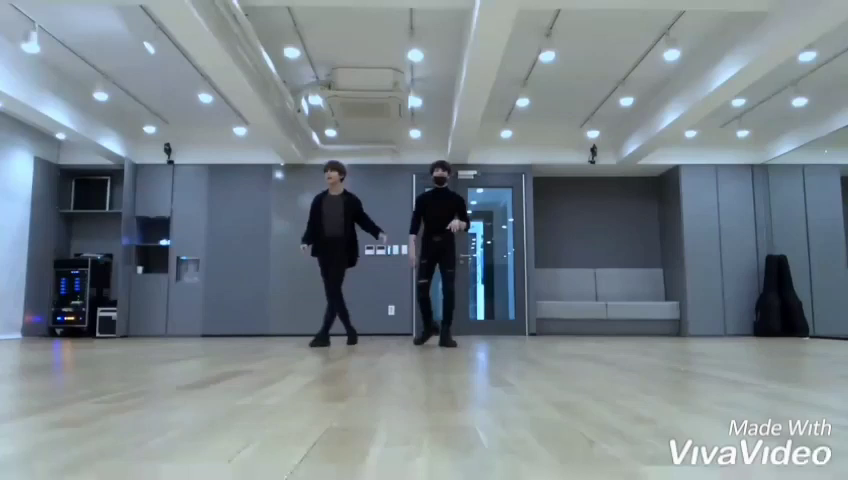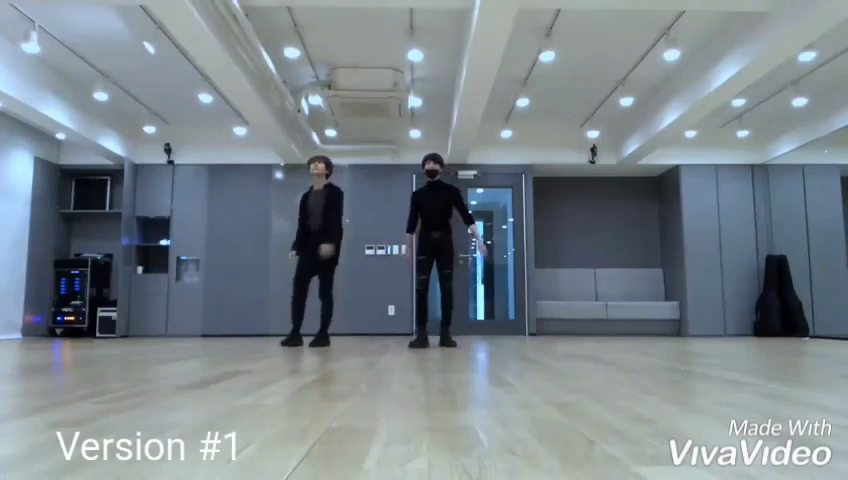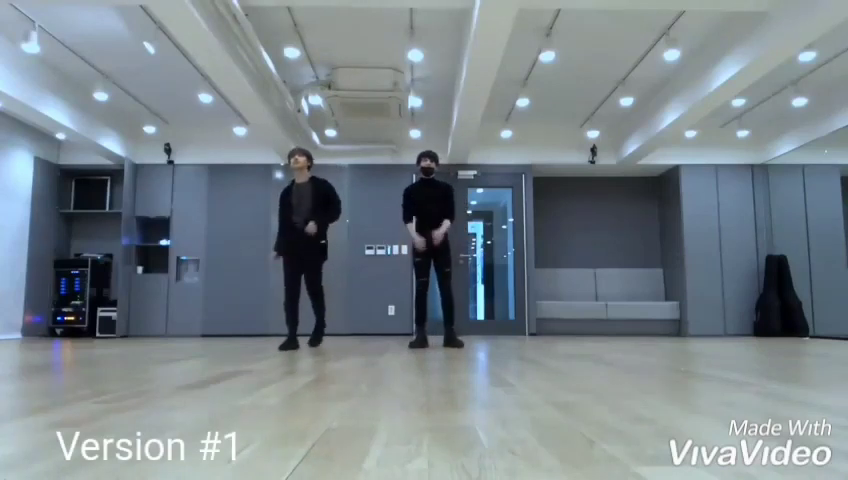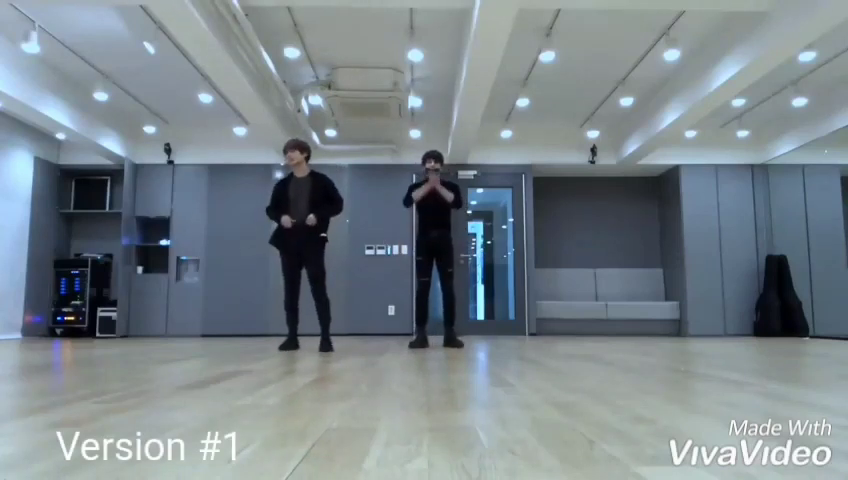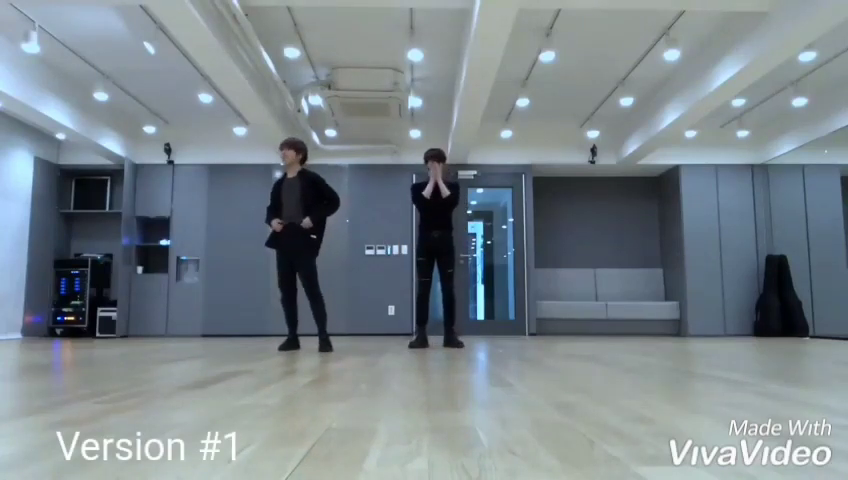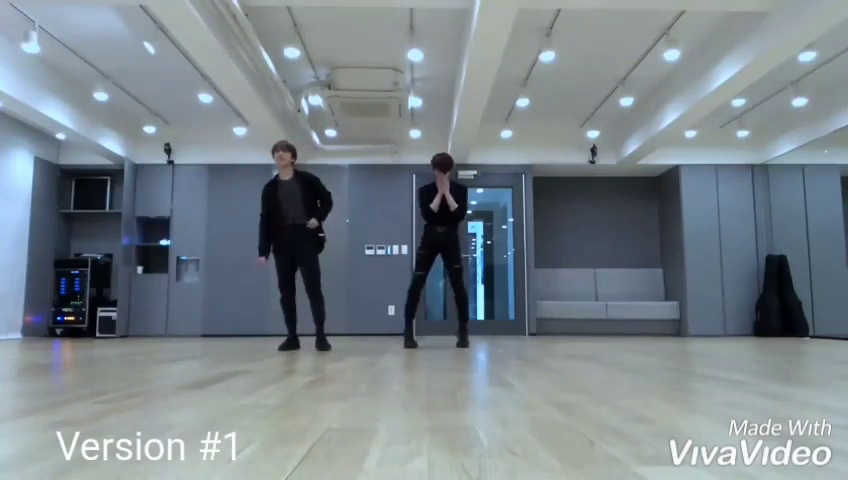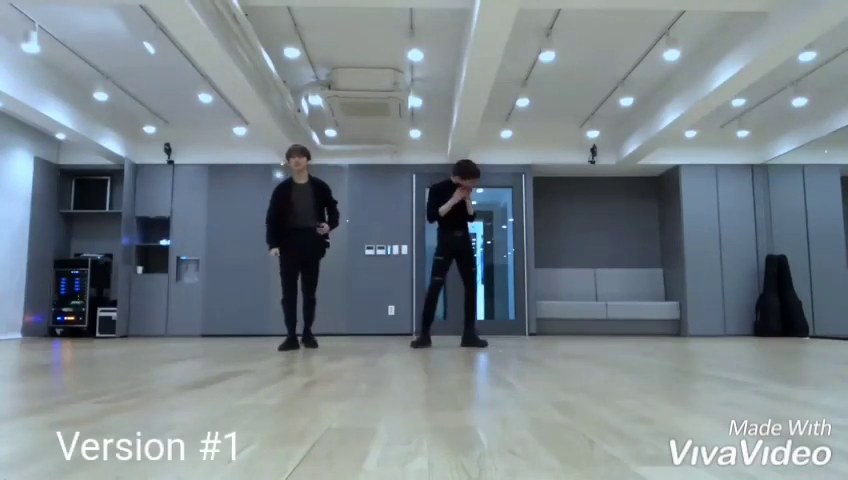
dt=0.5s
person 1, frame 1
left shoulder: (351, 200)
right shoulder: (319, 200)
left elbow: (364, 221)
right elbow: (312, 225)
left wrist: (379, 233)
right wrist: (306, 241)
left hip: (343, 250)
right hip: (324, 250)
left knee: (333, 292)
right knee: (333, 292)
left ankle: (324, 333)
right ankle: (349, 329)
person 1, frame 2
left shoulder: (335, 193)
right shoulder: (306, 196)
left elbow: (335, 219)
right elbow: (302, 225)
left wrist: (331, 242)
right wrist: (296, 247)
left hip: (325, 248)
right hip: (308, 246)
left knee: (325, 292)
right knee: (299, 287)
left ankle: (323, 334)
right ankle: (295, 333)
person 1, frame 3
left shoulder: (321, 186)
right shoulder: (286, 192)
left elbow: (335, 209)
right elbow: (283, 220)
left wrist: (318, 223)
right wrist: (278, 246)
left hip: (313, 244)
right hip: (291, 245)
left knee: (314, 288)
right knee: (291, 291)
left ankle: (319, 327)
right ankle: (292, 337)
person 1, frame 4
left shoulder: (321, 181)
right shoulder: (282, 185)
left elbow: (337, 204)
right elbow: (271, 208)
left wrist: (319, 216)
right wrist: (280, 217)
left hip: (312, 240)
right hip: (288, 241)
left knee: (318, 288)
right knee: (290, 290)
left ankle: (325, 337)
right ankle: (292, 336)
person 1, frame 5
left shoulder: (312, 179)
right shoulder: (279, 185)
left elbow: (333, 201)
right elbow: (272, 209)
left wrist: (313, 218)
right wrist: (272, 220)
left hip: (304, 240)
right hip: (283, 241)
left knee: (311, 288)
right knee: (287, 290)
left ankle: (323, 336)
right ankle: (292, 337)
person 1, frame 6
left shoulder: (308, 180)
right shoulder: (270, 188)
left elbow: (327, 200)
right elbow: (265, 220)
left wrist: (318, 218)
right wrist: (263, 251)
left hip: (306, 238)
right hip: (282, 242)
left knee: (313, 286)
right knee: (286, 290)
left ankle: (320, 334)
right ankle: (292, 337)
person 1, frame 7
left shoulder: (320, 187)
right shoulder: (281, 190)
left elbow: (333, 210)
right elbow: (272, 219)
left wrist: (330, 225)
right wrist: (273, 244)
left hip: (312, 243)
right hip: (288, 244)
left knee: (309, 291)
right knee: (289, 292)
left ankle: (307, 333)
right ankle: (291, 336)
person 2, frame 1
left shoulder: (456, 199)
right shoulder: (423, 198)
left elbow: (466, 223)
right elbow: (415, 225)
left wrist: (459, 223)
right wrist: (412, 249)
left hip: (447, 247)
right hip: (428, 247)
left knee: (448, 289)
right knee: (422, 289)
left ankle: (445, 333)
right ankle: (429, 326)
person 2, frame 2
left shoulder: (451, 191)
right shoulder: (418, 194)
left elbow: (466, 215)
right elbow: (412, 222)
left wrist: (479, 239)
right wrist: (408, 249)
left hip: (445, 241)
right hip: (425, 242)
left knee: (446, 288)
right knee: (422, 287)
left ankle: (445, 333)
right ankle: (421, 334)
person 2, frame 3
left shoulder: (446, 189)
right shoulder: (411, 190)
left elbow: (451, 214)
right elbow: (407, 217)
left wrist: (442, 231)
right wrist: (414, 235)
left hip: (441, 241)
right hip: (421, 242)
left knee: (446, 287)
right knee: (421, 288)
left ankle: (450, 333)
right ankle: (421, 334)
person 2, frame 4
left shoulder: (450, 187)
right shoulder: (416, 187)
left elbow: (457, 204)
right elbow: (407, 202)
left wrist: (438, 187)
right wrist: (427, 186)
left hip: (444, 239)
right hip: (424, 240)
left knee: (448, 287)
right knee: (422, 287)
left ankle: (450, 333)
right ankle: (421, 334)
person 2, frame 5
left shoulder: (452, 186)
right shoulder: (418, 187)
left elbow: (452, 203)
right elbow: (419, 203)
left wrist: (439, 180)
right wrist: (432, 181)
left hip: (445, 240)
right hip: (425, 240)
left knee: (448, 288)
right knee: (423, 288)
left ankle: (450, 333)
right ankle: (421, 334)
person 2, frame 6
left shoulder: (459, 190)
right shoulder: (425, 190)
left elbow: (460, 215)
right elbow: (427, 215)
left wrist: (447, 192)
right wrist: (439, 192)
left hip: (450, 238)
right hip: (430, 238)
left knee: (459, 286)
right knee: (416, 284)
left ankle: (463, 331)
right ankle: (408, 332)
person 2, frame 7
left shoulder: (465, 190)
right shoulder: (438, 189)
left elbow: (471, 217)
right elbow: (432, 217)
left wrist: (467, 199)
right wrist: (453, 201)
left hip: (464, 241)
right hip: (446, 241)
left knee: (471, 286)
right knee: (435, 286)
left ankle: (469, 333)
right ankle: (424, 334)
